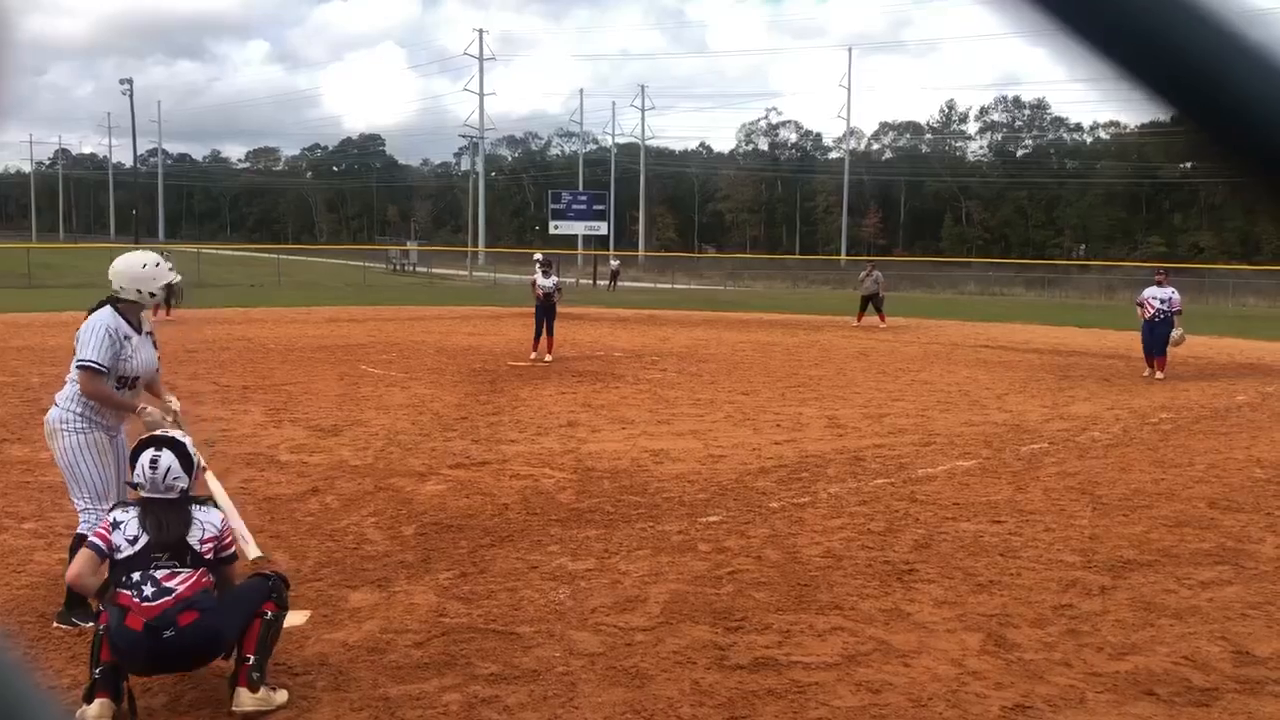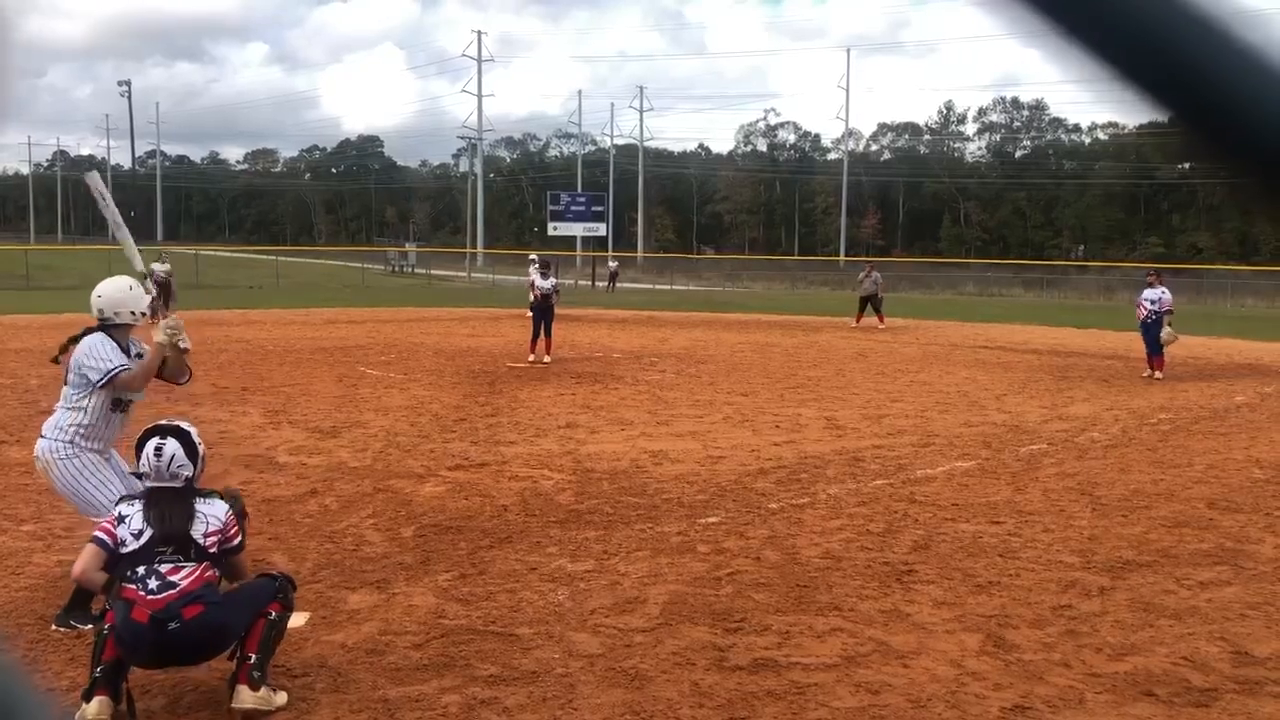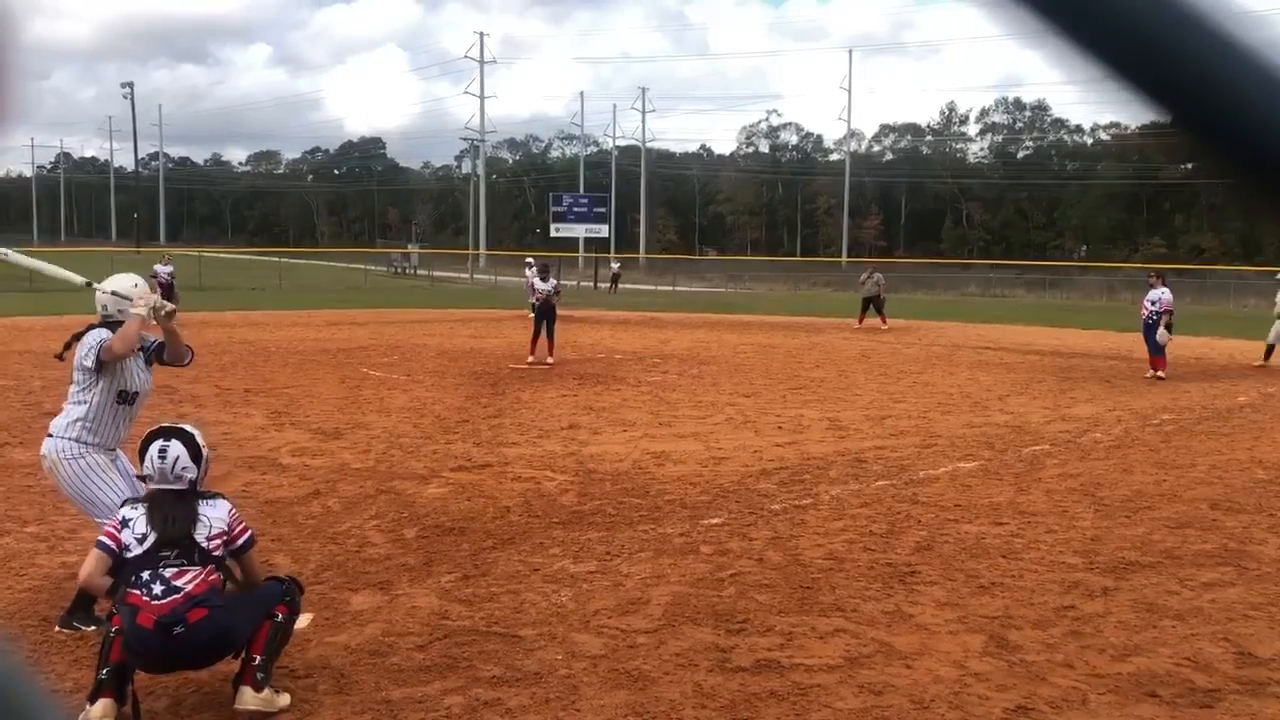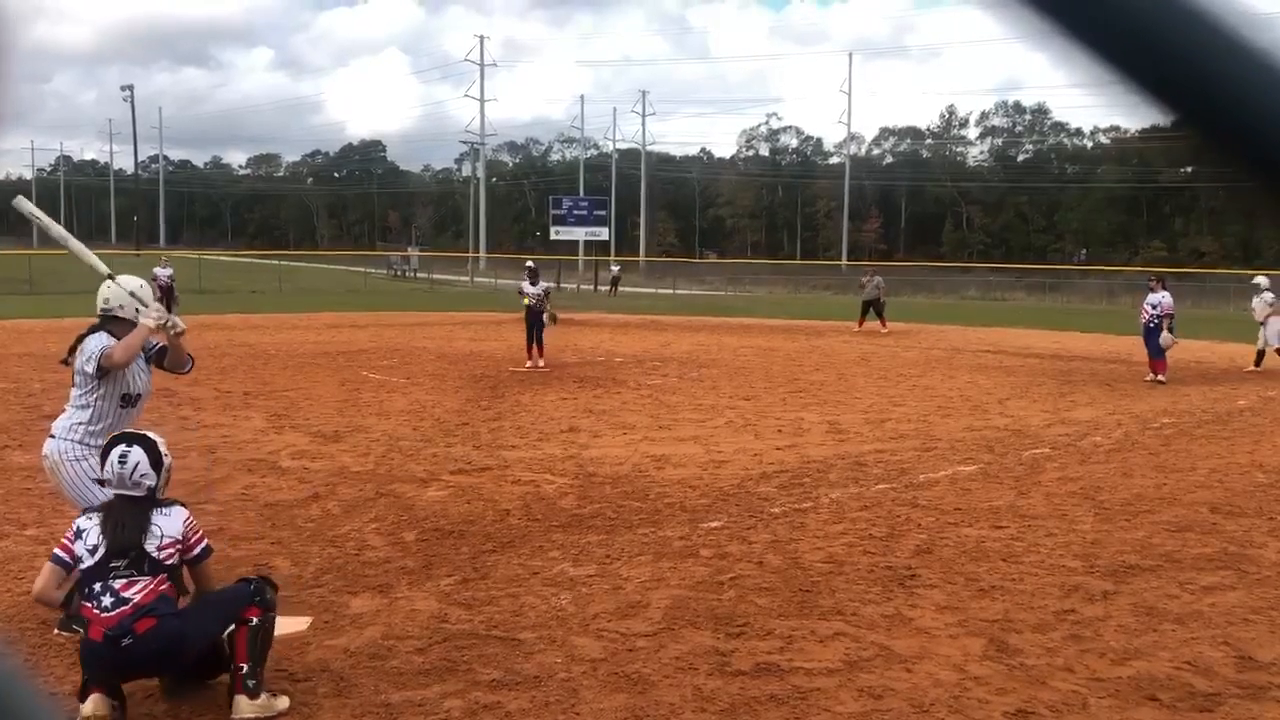
dt=0.5s
person 1, frame 1
left shoulder: (140, 323)
right shoulder: (103, 325)
left elbow: (148, 372)
right elbow: (88, 385)
left wrist: (166, 398)
right wrist: (139, 409)
left hip: (109, 426)
right hip: (77, 425)
left knee: (116, 508)
right knee: (96, 514)
right ankle: (72, 609)
person 1, frame 2
left shoulder: (131, 347)
right shoulder: (95, 346)
left elbow: (178, 377)
right elbow: (132, 384)
left wrist: (176, 350)
right wrist: (158, 344)
left hip: (96, 449)
right hip: (64, 451)
right ankle: (73, 612)
person 1, frame 3
left shoulder: (141, 343)
right shoulder: (96, 340)
left elbow: (181, 357)
right elbow: (119, 349)
left wrist: (167, 325)
right wrist: (140, 314)
left hip: (104, 450)
right hip: (71, 449)
right ankle: (77, 614)
person 1, frame 4
left shoulder: (138, 341)
right shoulder: (97, 344)
left elbow: (180, 364)
right elbow: (119, 358)
left wrist: (173, 338)
right wrist: (147, 326)
left hip: (105, 449)
right hip: (70, 464)
right ankle: (80, 613)
person 2, frame 1
left shoulder: (118, 517)
right shoulder: (211, 517)
left elbow: (76, 576)
right elbow: (229, 587)
left wrist: (119, 597)
left hip: (132, 649)
right hip: (197, 642)
left knee: (112, 608)
right knee: (269, 585)
left ankle: (101, 697)
right ankle: (249, 687)
person 2, frame 2
left shoulder: (124, 511)
right shoulder: (216, 508)
left elbow: (82, 572)
right elbow: (240, 576)
left wrist: (123, 592)
right wrist: (240, 524)
left hip: (138, 644)
right hip: (202, 634)
left knee: (118, 607)
right knee: (276, 587)
left ankle: (101, 695)
right ankle: (250, 685)
person 2, frame 3
left shoulder: (128, 515)
right shoulder: (220, 509)
left elbow: (88, 579)
right elbow: (255, 580)
left wrist: (129, 595)
left hip: (144, 649)
right hip: (207, 639)
left knee: (124, 611)
right knee: (284, 590)
right ankle: (253, 686)
person 2, frame 4
left shoulder: (84, 523)
right shoulder: (176, 517)
left elbow: (42, 591)
right elbow: (208, 591)
left wrist: (93, 610)
left hip: (99, 658)
right hip: (163, 646)
right knee: (257, 591)
left ankle: (98, 694)
right ankle: (248, 694)
